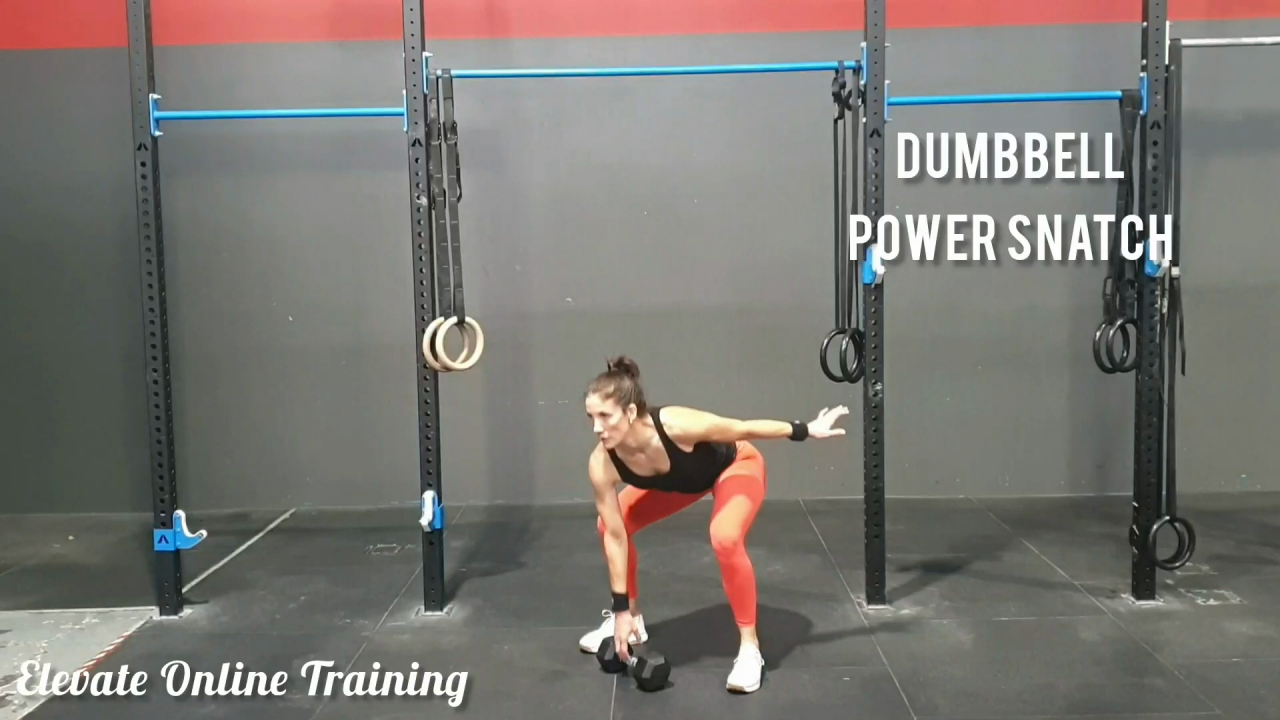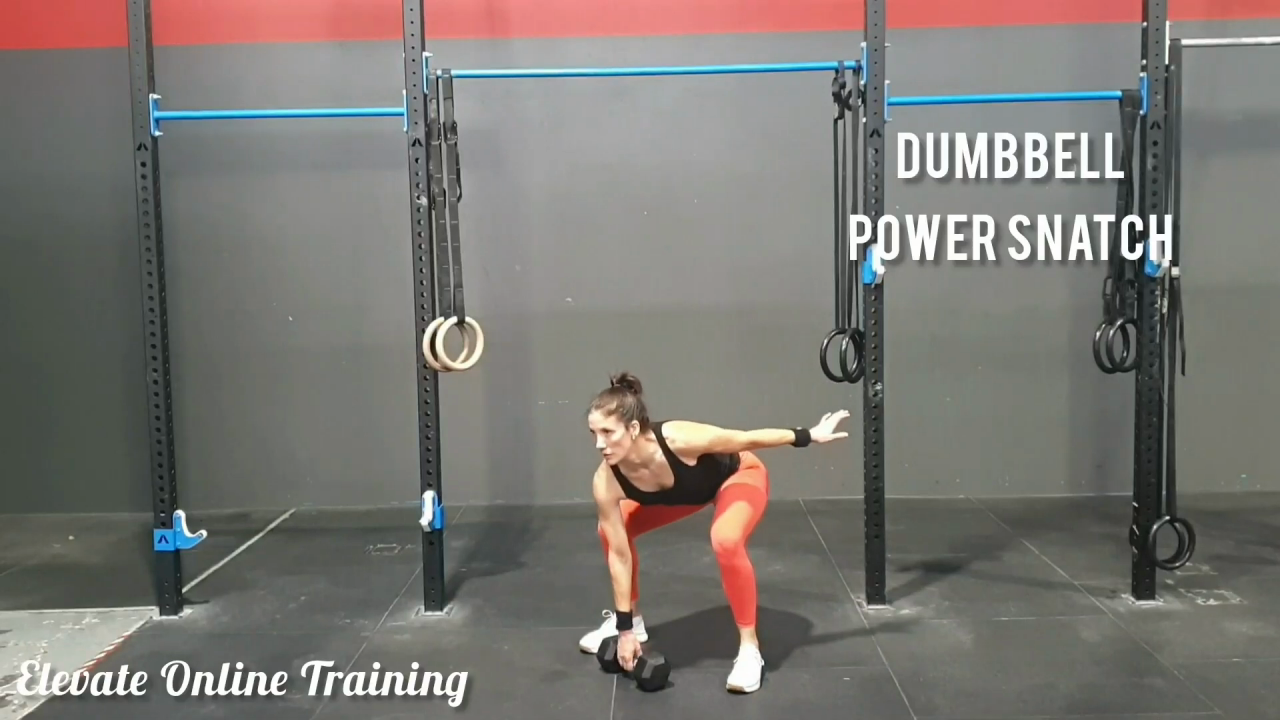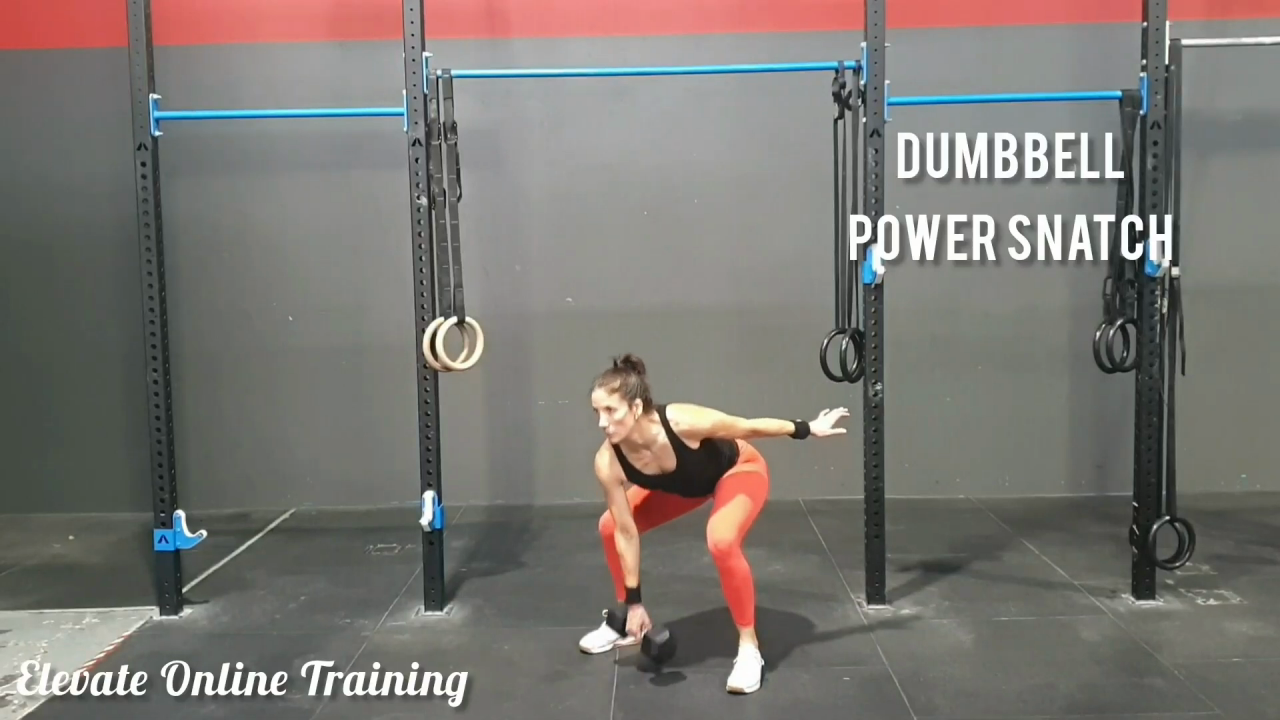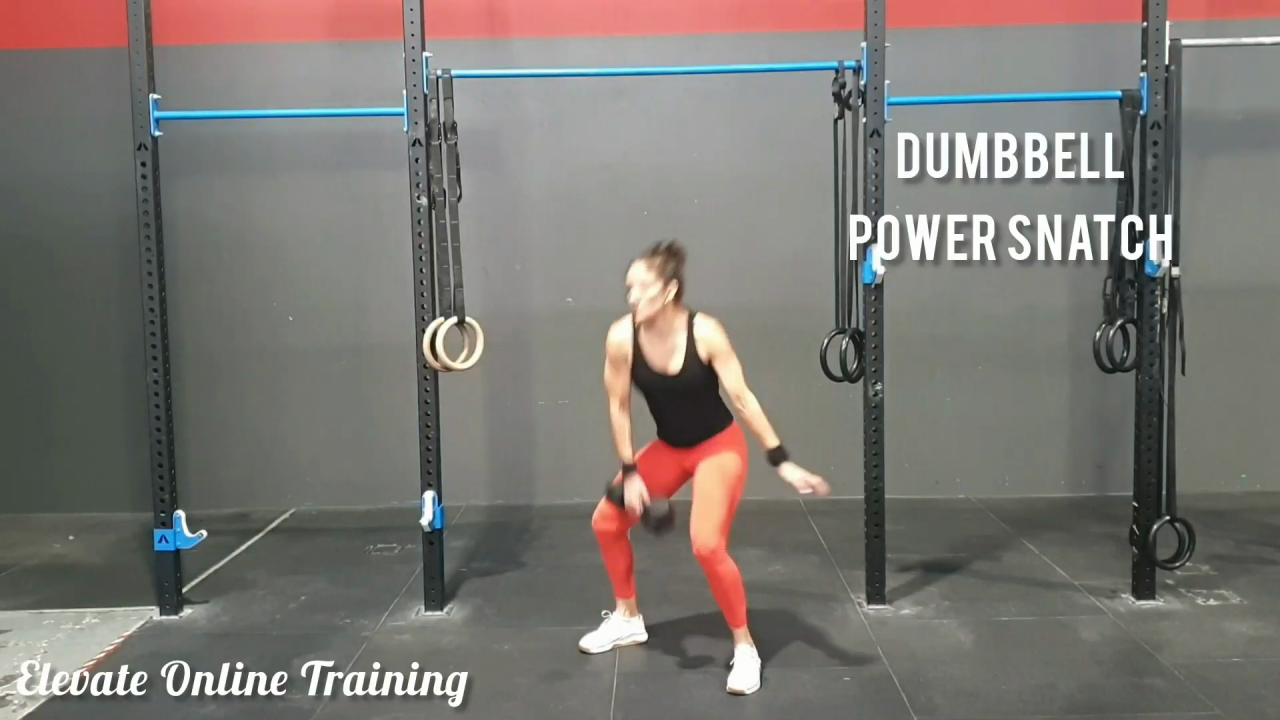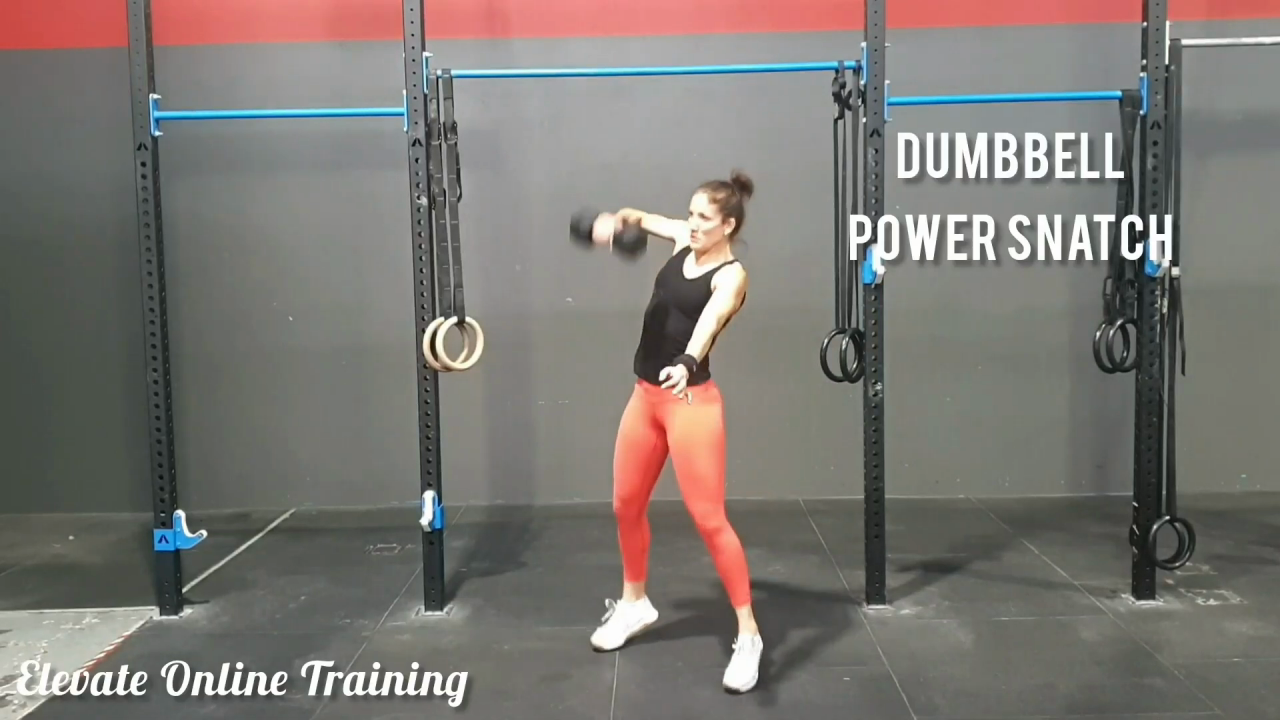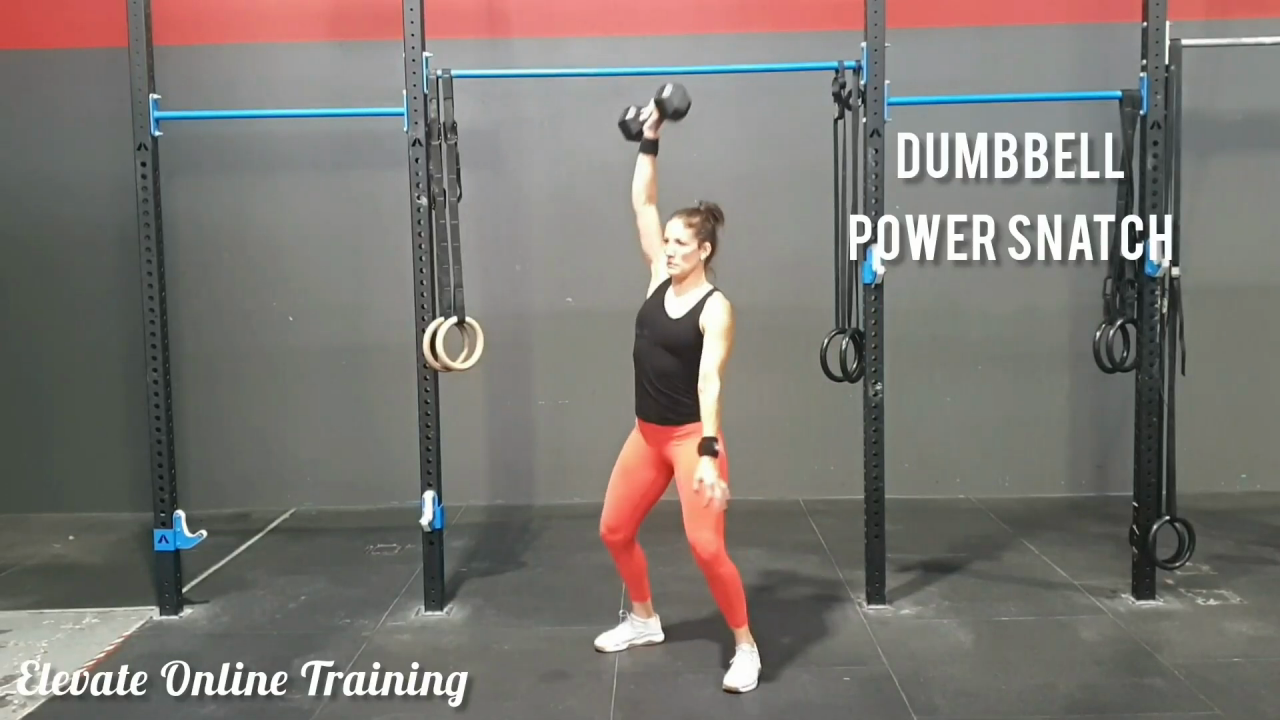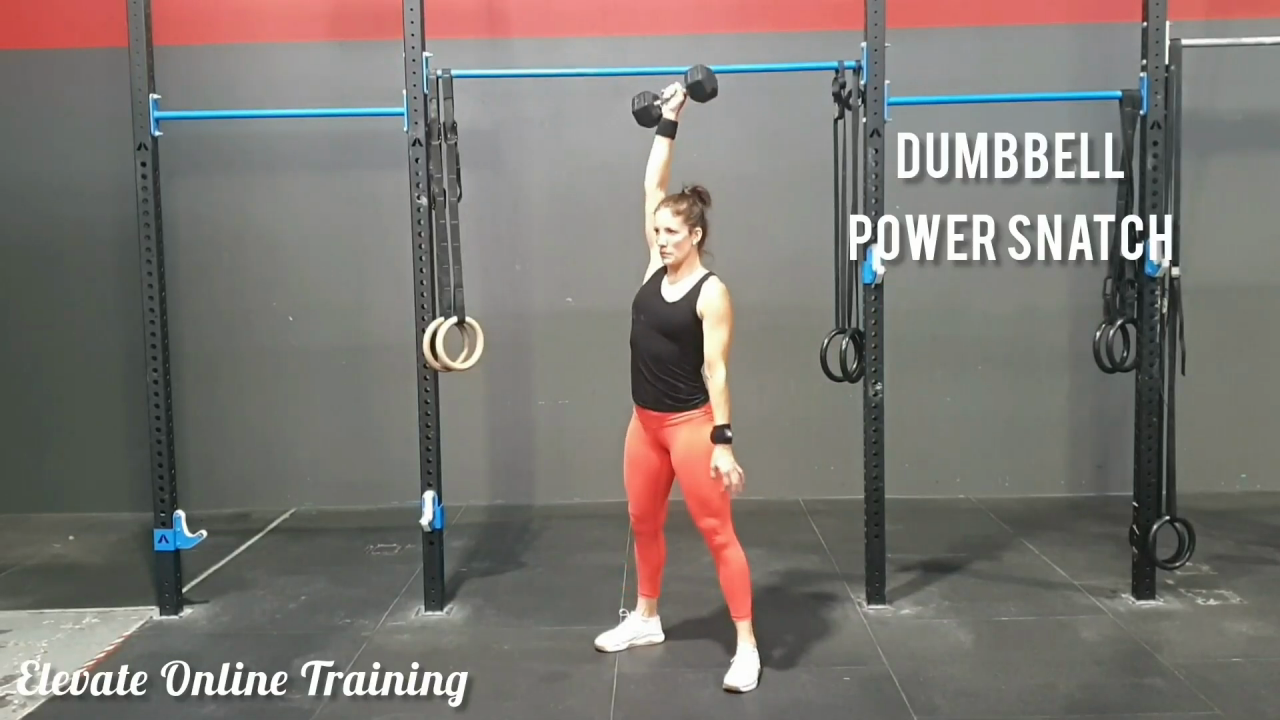
dt=0.3s
person 1, frame 1
left shoulder: (676, 425)
right shoulder: (601, 465)
left elbow: (745, 429)
right elbow: (615, 536)
left wrist: (805, 431)
right wrist: (620, 610)
left hip: (737, 464)
right hip: (685, 479)
left knee: (725, 538)
right knee: (610, 524)
left ankle: (750, 647)
right ankle: (633, 617)
person 1, frame 2
left shoulder: (679, 440)
right shoulder: (607, 482)
left elbow: (747, 439)
right elbow: (619, 553)
left wrist: (807, 436)
right wrist: (624, 627)
left hip: (739, 474)
right hip: (690, 491)
left knee: (726, 540)
right knee: (611, 530)
left ankle: (749, 647)
right ankle: (633, 618)
person 1, frame 3
left shoulder: (683, 422)
right shoulder: (608, 461)
left elbow: (750, 428)
right elbow: (628, 529)
left wrist: (807, 429)
right wrist: (633, 602)
left hip: (740, 469)
right hip: (684, 487)
left knee: (721, 542)
right knee: (610, 528)
left ankle: (749, 648)
right ankle: (628, 622)
person 1, frame 4
left shoulder: (704, 332)
right shoulder: (620, 338)
left elbow: (743, 398)
right elbow: (618, 408)
left wrist: (781, 460)
right wrist: (630, 472)
left hip: (719, 445)
right hip: (669, 448)
left knee: (706, 546)
right knee: (606, 523)
left ankle: (745, 649)
right ankle: (627, 618)
person 1, frame 5
left shoulder: (732, 275)
right shoulder: (681, 242)
left elbow: (709, 324)
right elbow: (634, 218)
left wrist: (685, 364)
right wrist: (612, 224)
left hip: (691, 406)
right hip: (646, 396)
left knee: (706, 518)
right knee: (626, 505)
left ankle: (748, 636)
right ankle: (635, 604)
person 1, frame 6
left shoulder: (716, 308)
right shoulder: (661, 275)
left elbow: (711, 382)
right elbow: (641, 201)
left wrist: (709, 455)
right wrist: (648, 140)
left hip: (691, 440)
right hip: (646, 436)
left knee: (705, 546)
right knee: (614, 531)
left ankle: (746, 648)
right ankle: (643, 619)
person 1, frame 7
left shoulder: (711, 292)
right shoulder: (657, 267)
left elbow: (717, 372)
right elbow: (651, 186)
left wrist: (722, 442)
right wrist: (668, 123)
left hip: (691, 427)
right hip: (645, 423)
left knee: (717, 534)
right knee: (644, 524)
left ankle: (746, 646)
right ankle: (645, 619)
